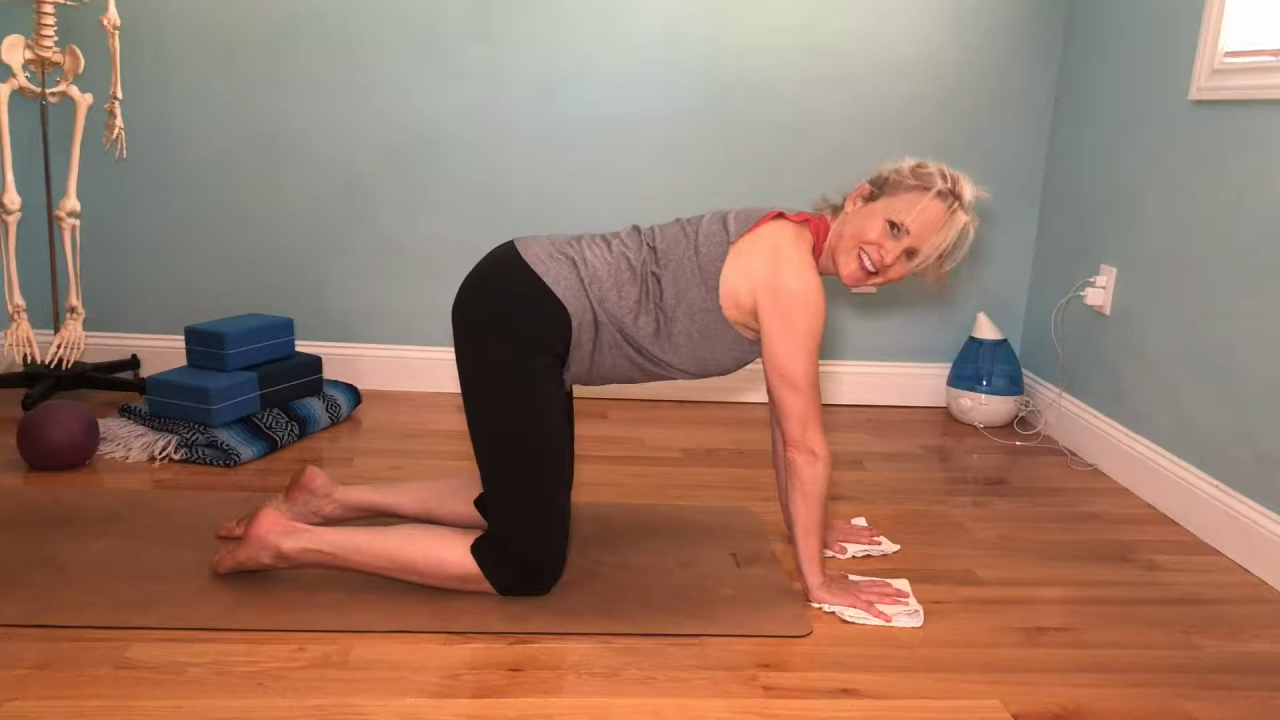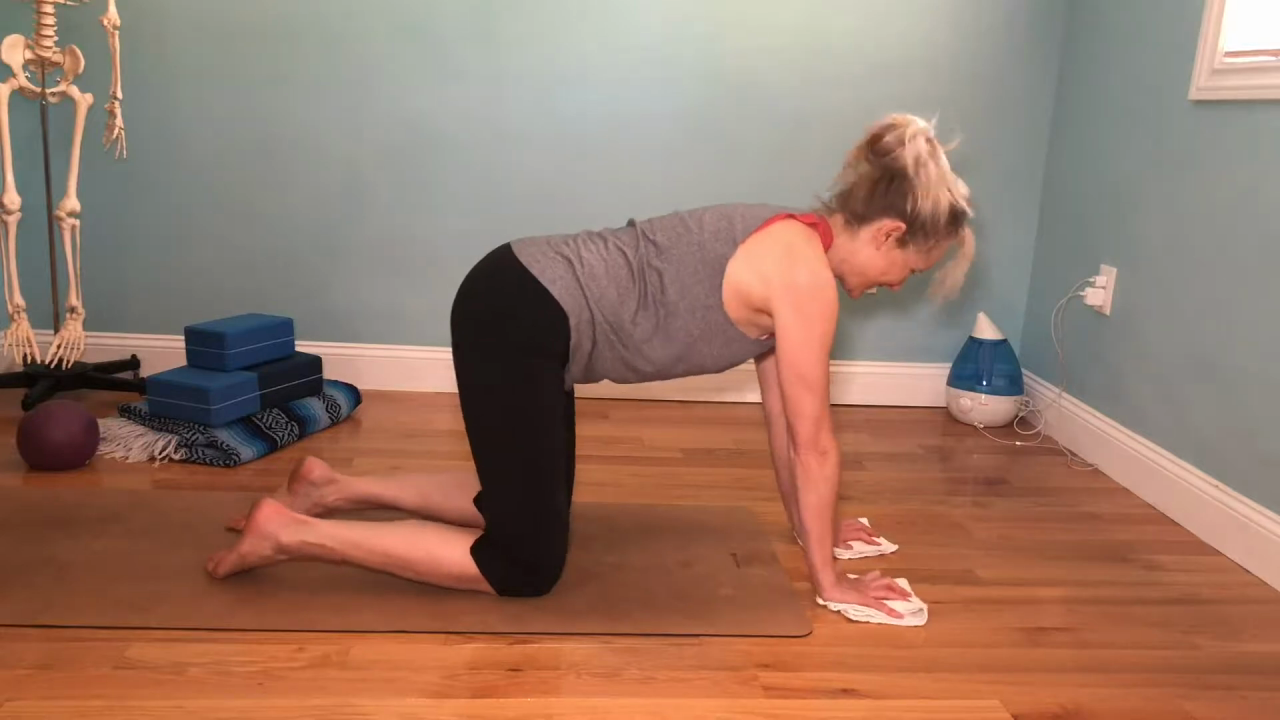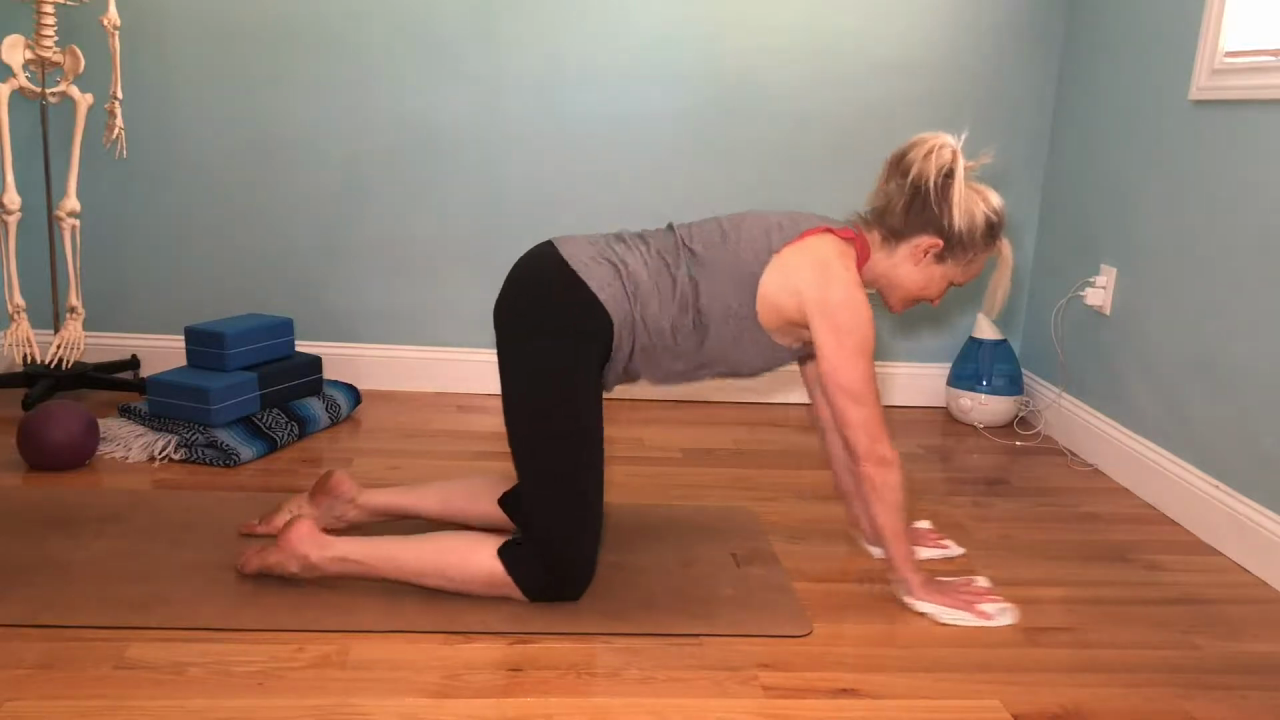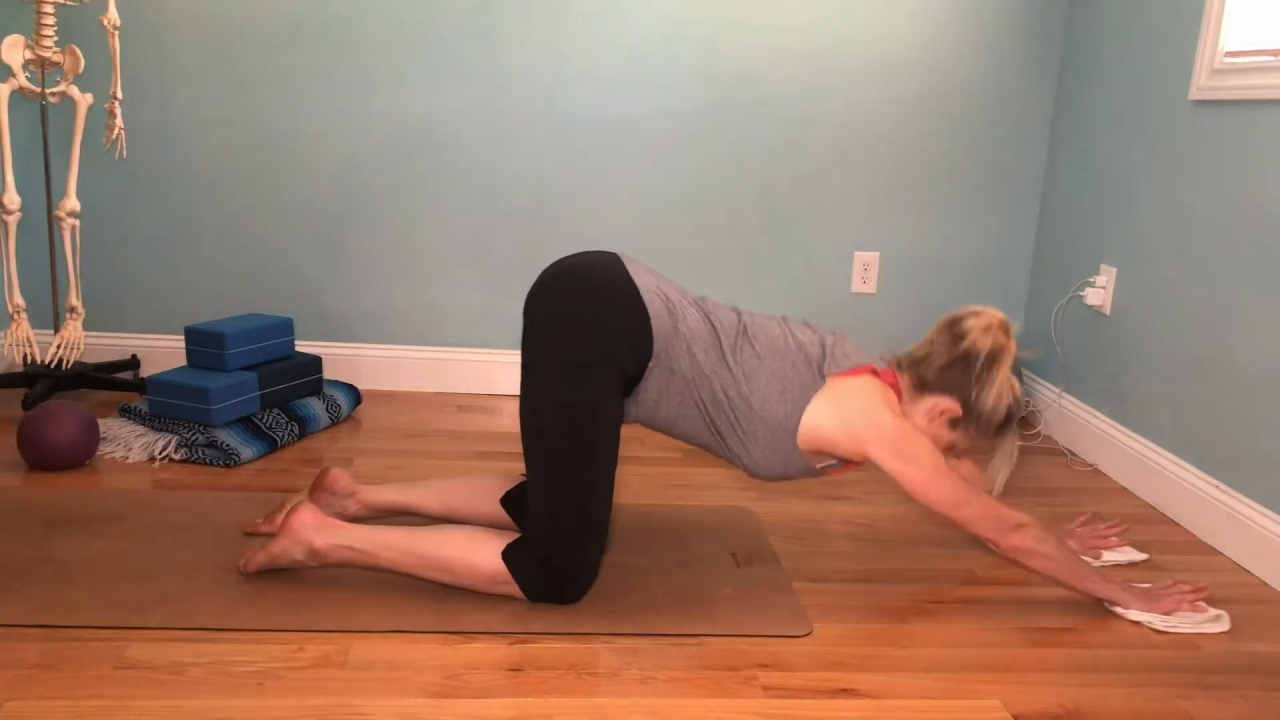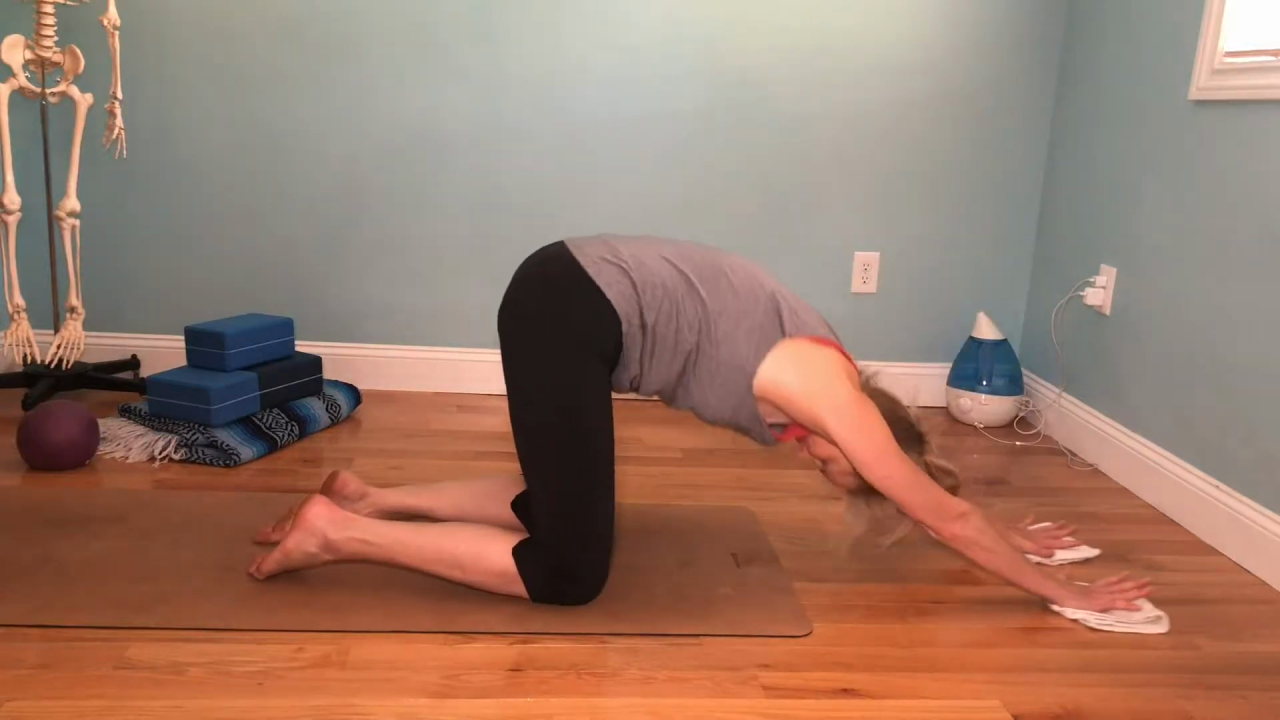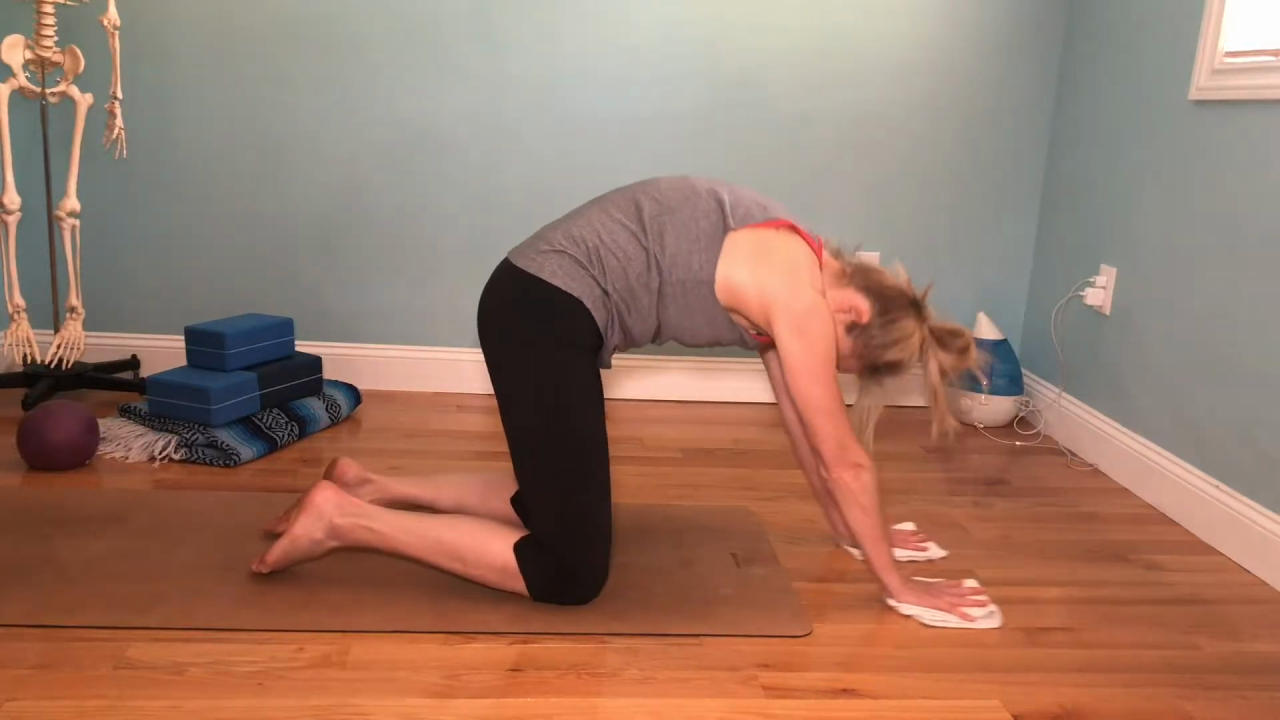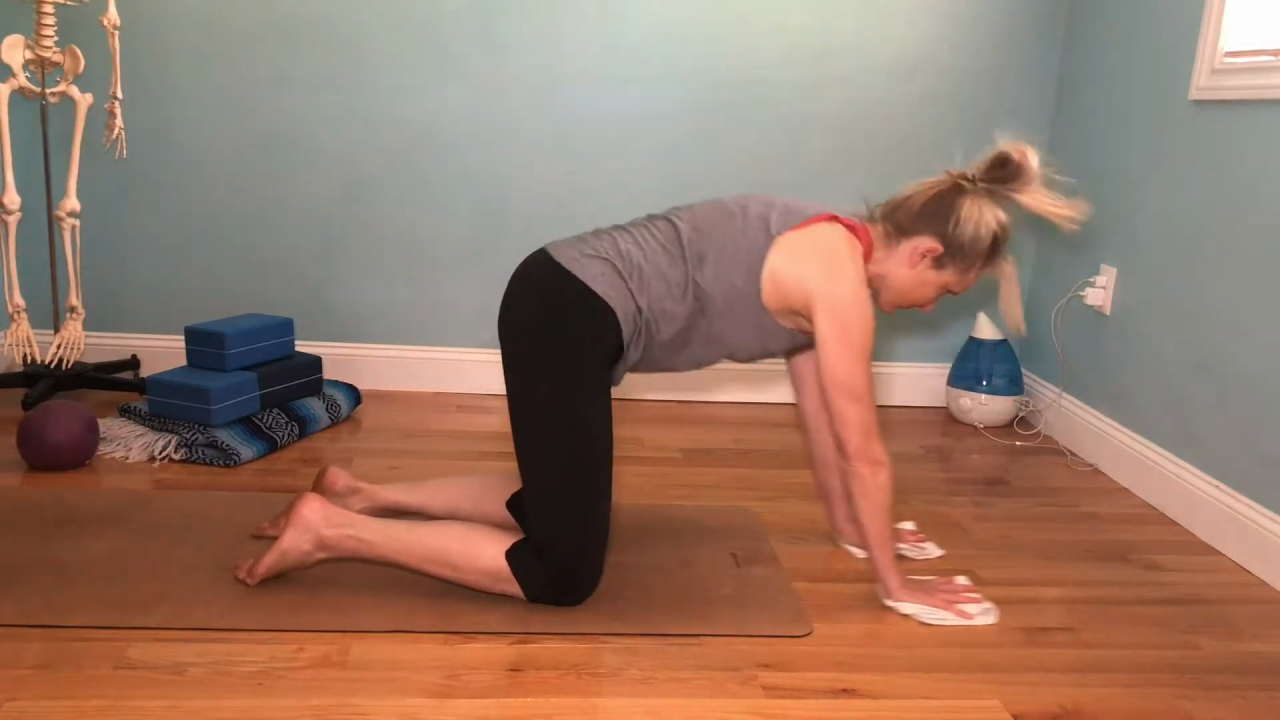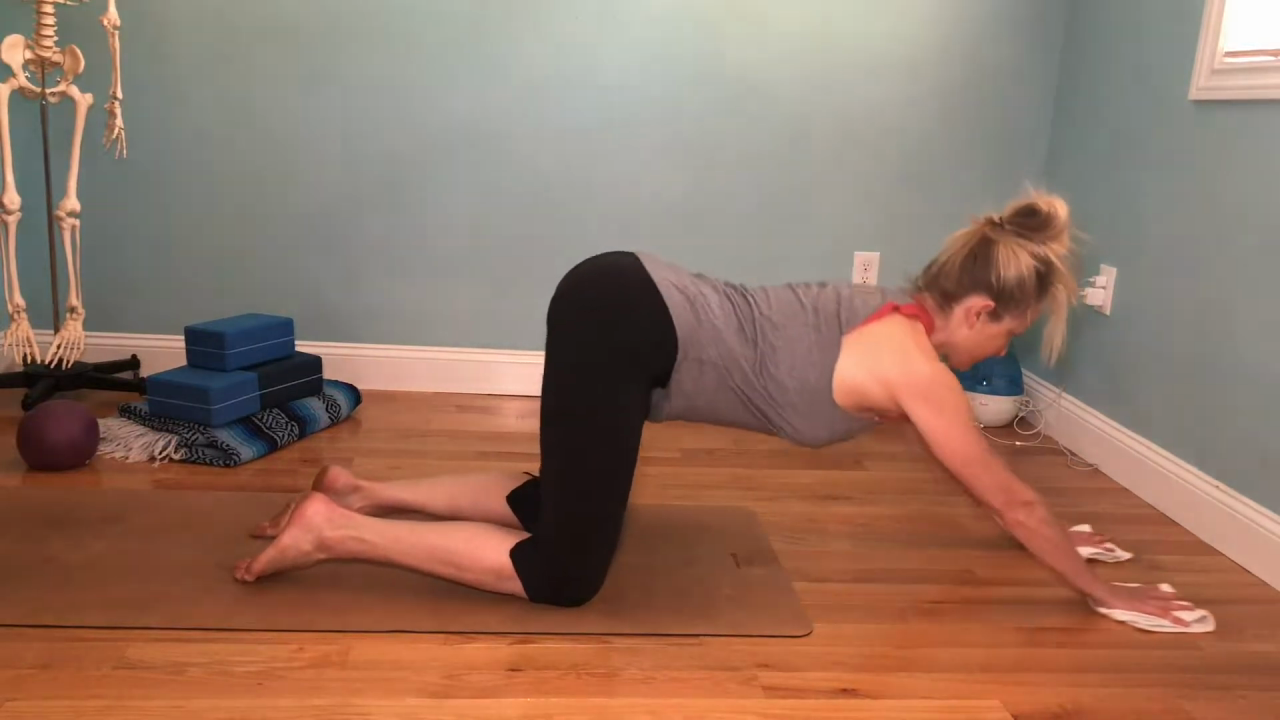
dt=0.5s
person 1, frame 1
left shoulder: (793, 247)
right shoulder: (792, 273)
left elbow: (786, 427)
right elbow: (805, 442)
left wrist: (810, 526)
right wrist: (817, 579)
left hip: (523, 300)
right hip: (516, 312)
left knee: (528, 506)
right knee: (529, 563)
left ankle: (334, 499)
right ankle: (290, 540)
person 1, frame 2
left shoulder: (791, 250)
right shoulder: (807, 269)
left elbow: (783, 420)
right elbow: (814, 443)
left wrist: (809, 527)
right wrist: (827, 578)
left hip: (525, 303)
right hip: (518, 316)
left knee: (530, 503)
right knee: (528, 564)
left ankle: (336, 489)
right ankle: (294, 533)
person 1, frame 3
left shoulder: (829, 256)
right shoulder: (838, 285)
left elbow: (834, 425)
right elbow: (872, 448)
left wrist: (876, 524)
right wrist: (912, 575)
left hip: (557, 299)
right hip: (564, 319)
left knee: (550, 506)
right knee: (557, 569)
left ankle: (353, 498)
right ankle: (315, 548)
person 1, frame 4
left shoulder: (876, 377)
right shoulder: (878, 419)
left elbow: (983, 512)
right elbow: (998, 523)
left wrist: (1060, 541)
right wrist: (1123, 595)
left hip: (593, 299)
right hip: (597, 325)
left knee: (552, 506)
right knee: (557, 569)
left ankle: (358, 494)
right ankle: (327, 537)
person 1, frame 5
left shoulder: (825, 369)
right shoulder: (833, 392)
left elbow: (937, 502)
right elbow: (940, 508)
left wrist: (1008, 539)
right wrist: (1058, 592)
left hip: (563, 293)
right hip: (569, 313)
left knee: (564, 504)
right knee: (571, 570)
left ankle: (369, 499)
right ankle: (340, 533)
person 1, frame 6
left shoulder: (786, 274)
right shoulder: (798, 289)
left elbow: (804, 432)
right elbow: (843, 455)
left wrist: (850, 526)
right wrist: (898, 584)
left hip: (539, 302)
right hip: (545, 314)
left knee: (557, 503)
right knee: (570, 571)
left ankle: (369, 485)
right ankle: (346, 519)
person 1, frame 7
left shoulder: (829, 263)
right shoulder: (837, 282)
left elbow: (822, 421)
right elbow: (863, 450)
left wrist: (849, 529)
right wrist: (894, 581)
left hip: (564, 301)
right hip: (568, 315)
left knee: (557, 505)
right knee: (564, 572)
left ankle: (365, 495)
right ankle: (333, 530)
person 1, frame 8
left shoulder: (901, 320)
right shoulder: (912, 364)
left elbow: (984, 483)
right elbow: (1011, 498)
left wrist: (1042, 536)
right wrist: (1103, 592)
left hip: (615, 300)
right hip: (623, 329)
left knee: (562, 505)
right knee: (566, 572)
left ankle: (366, 492)
right ankle: (338, 532)
